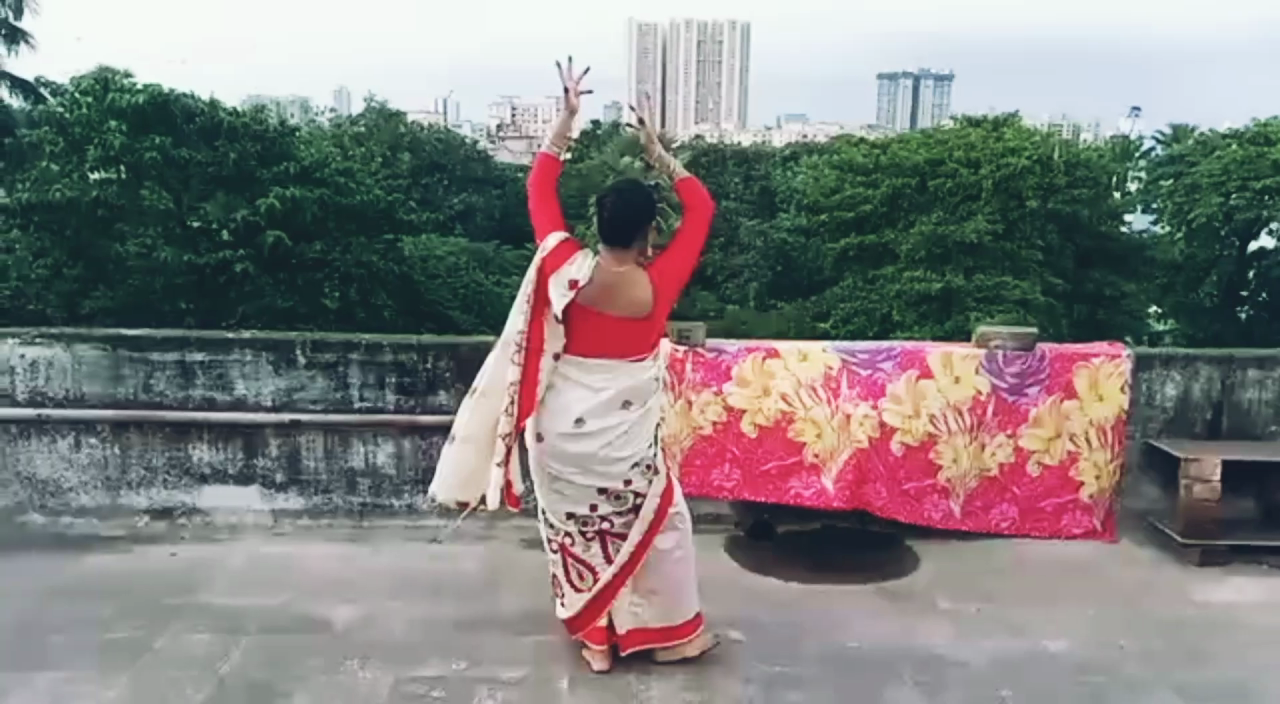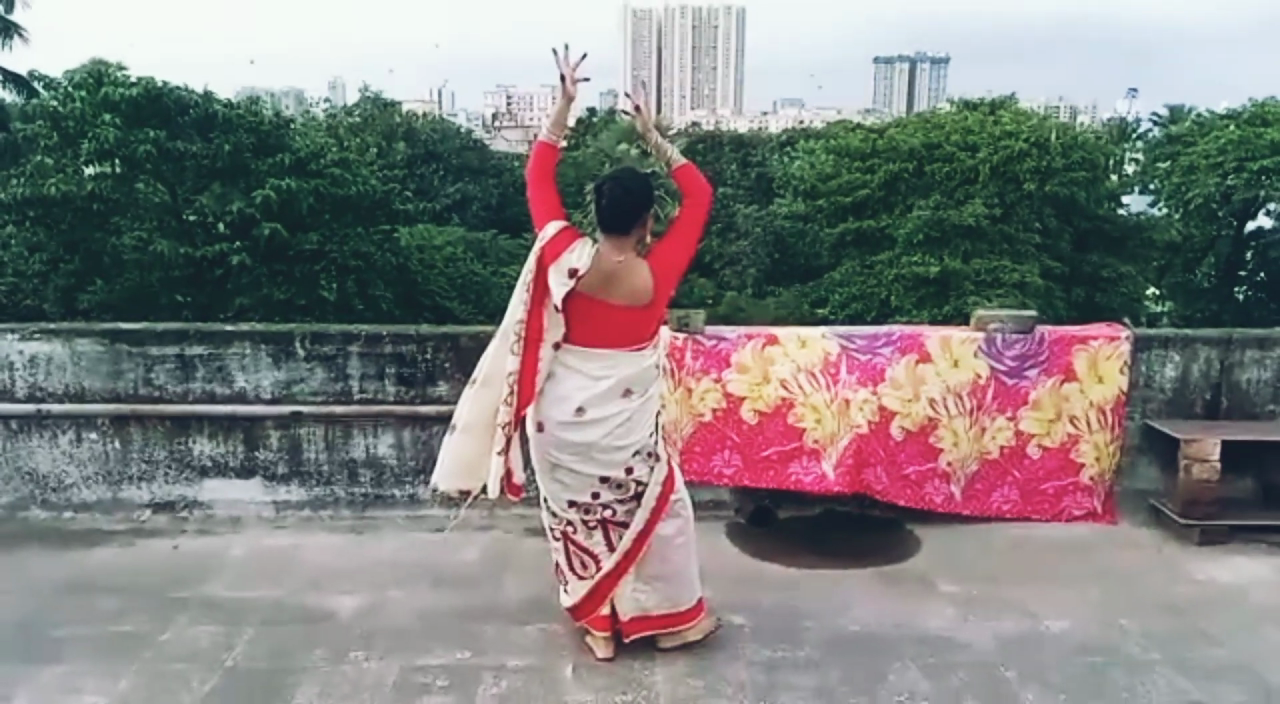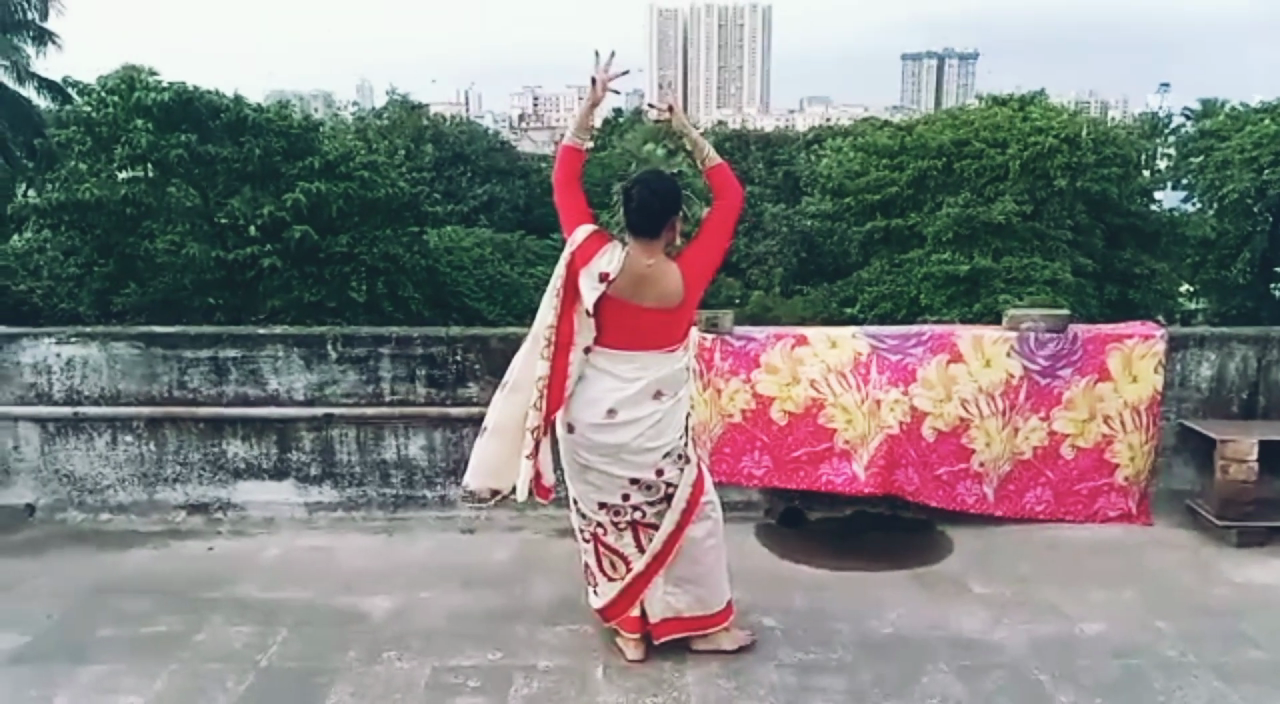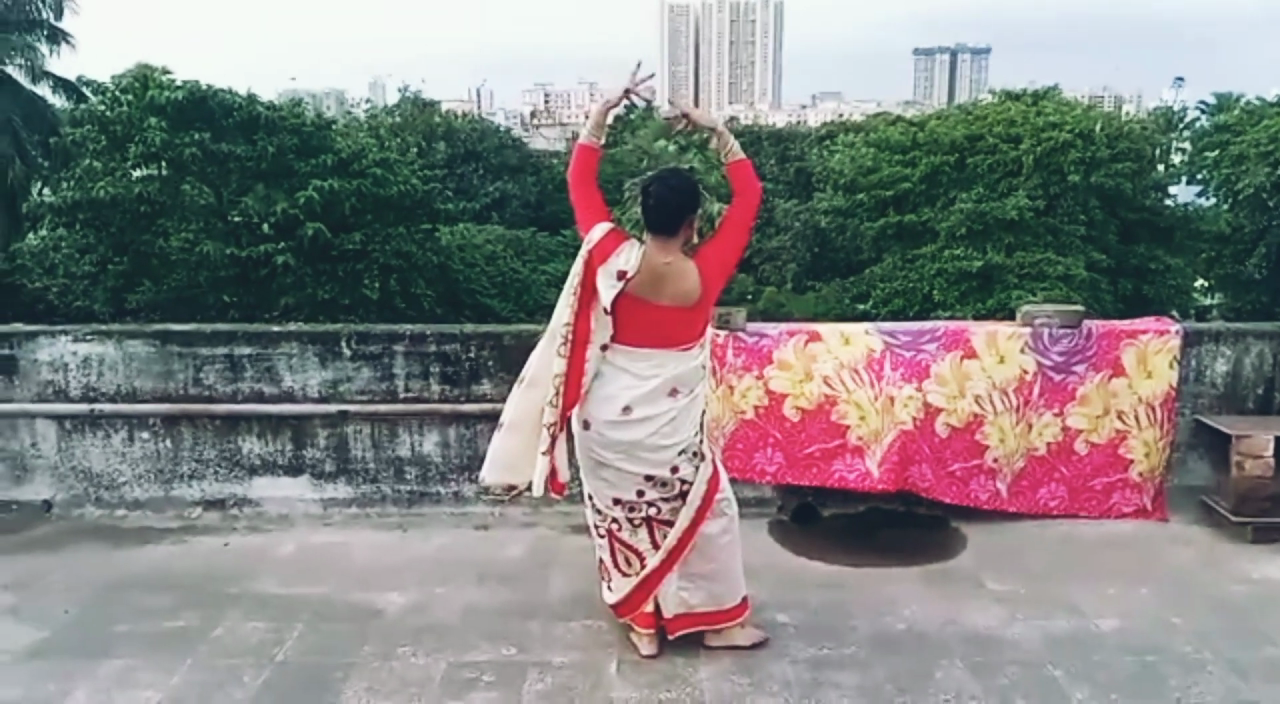
dt=1s
person 1, frame 1
left shoulder: (566, 271)
right shoulder: (658, 286)
left elbow: (540, 189)
right elbow: (700, 207)
left wrist: (567, 117)
right wrist: (655, 148)
left hip: (561, 433)
right hip: (625, 440)
left knee: (575, 532)
right knee: (658, 525)
left ankle: (594, 638)
right ankle: (671, 632)
person 1, frame 2
left shoulder: (565, 259)
right shoulder: (657, 275)
left elbow: (538, 177)
right elbow: (699, 195)
left wrist: (564, 104)
right wrist: (652, 135)
left hip: (562, 422)
right hip: (625, 428)
left knee: (577, 522)
right knee: (661, 510)
left ankle: (599, 626)
right ankle: (674, 618)
person 1, frame 3
left shoulder: (594, 261)
right shoulder: (686, 277)
left elbow: (564, 181)
right elbow: (730, 196)
left wrist: (590, 105)
right wrist: (688, 132)
left hip: (592, 424)
right hip: (656, 429)
left knee: (607, 522)
right knee: (691, 514)
left ankle: (628, 626)
right ankle: (703, 622)
person 1, frame 4
left shoulder: (612, 259)
right shoulder: (704, 275)
left elbow: (579, 180)
right elbow: (749, 194)
left wrist: (604, 109)
right wrist: (716, 129)
left hip: (607, 420)
right hip: (670, 426)
left knee: (621, 518)
right knee: (707, 512)
left ankle: (642, 623)
right ankle: (718, 620)
